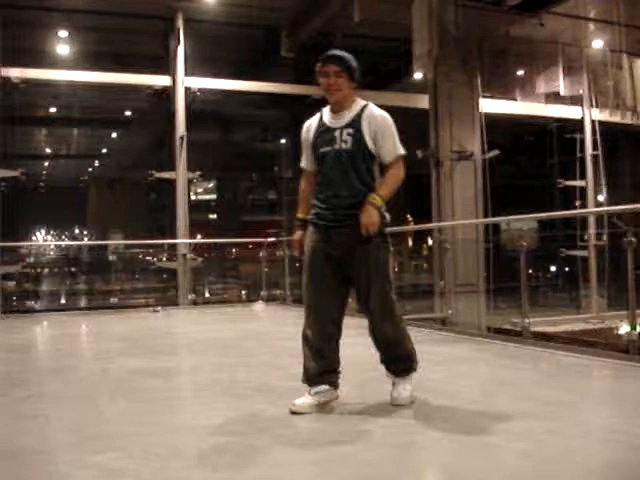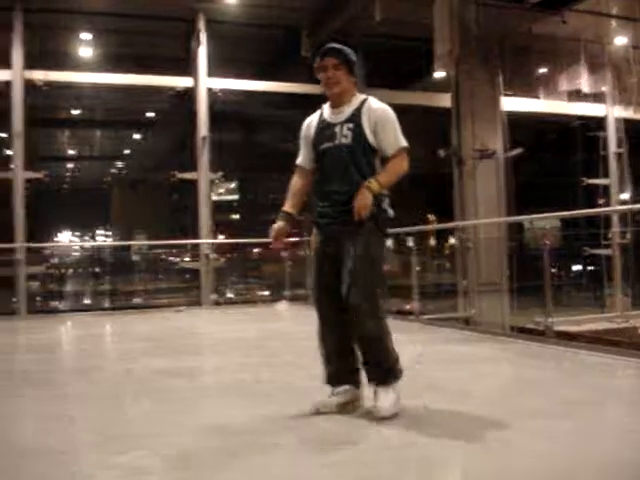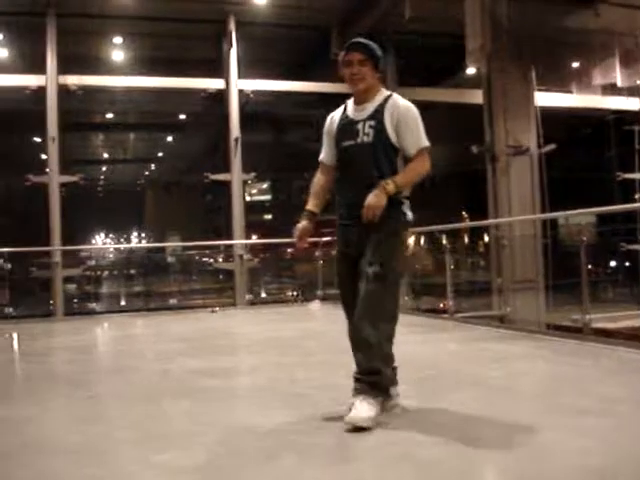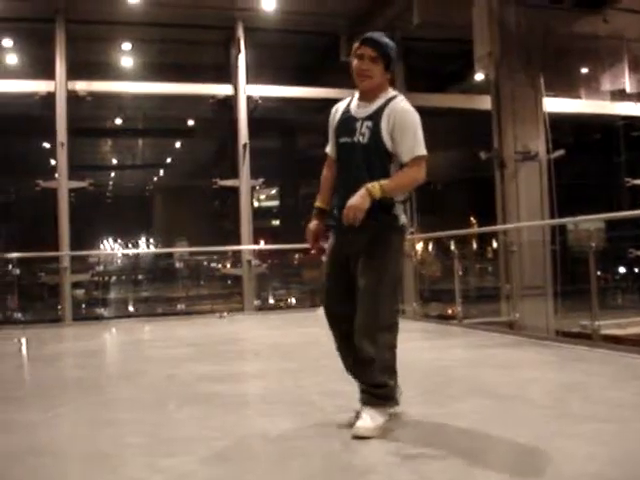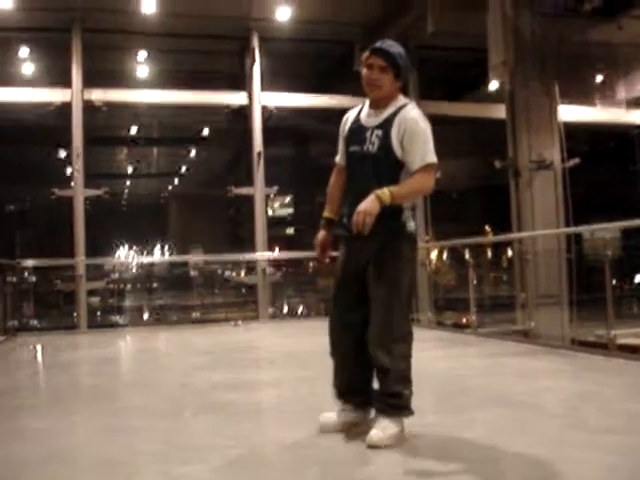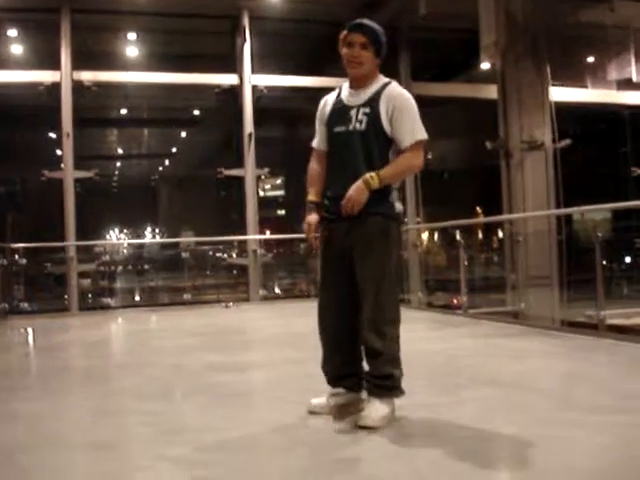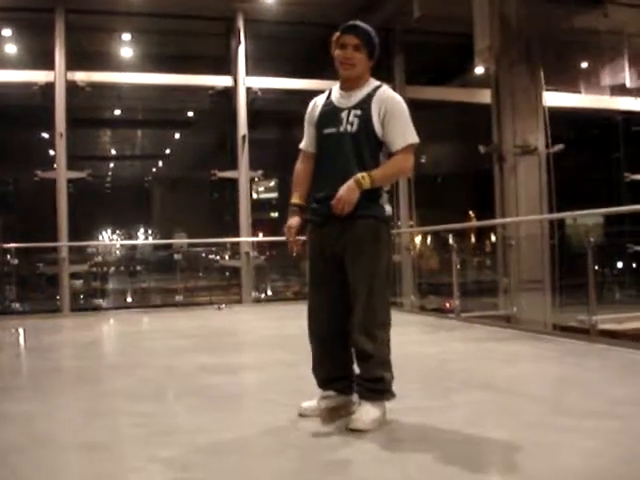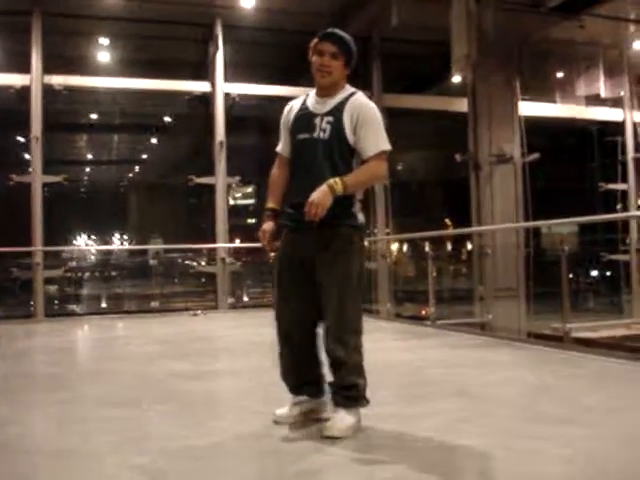
dt=0.3s
person 1, frame 1
left shoulder: (375, 118)
right shoulder: (312, 127)
left elbow: (396, 168)
left wrist: (374, 203)
right wrist: (301, 223)
left hip: (363, 227)
right hip: (322, 229)
left knee: (378, 304)
right knee: (318, 310)
left ankle: (402, 372)
right ankle: (321, 383)
person 1, frame 2
left shoulder: (375, 112)
right shoulder: (312, 124)
left elbow: (400, 161)
right elbow: (303, 174)
left wrist: (370, 188)
right wrist: (286, 216)
left hip: (364, 221)
right hip: (326, 225)
left knee: (361, 299)
right knee: (329, 308)
left ankle: (385, 379)
right ankle: (345, 384)
person 1, frame 3
left shoulder: (399, 109)
right shoulder: (336, 119)
left elbow: (422, 162)
right elbow: (326, 172)
left wrist: (386, 189)
right wrist: (309, 215)
left hip: (386, 221)
right hip: (349, 224)
left knee: (374, 305)
right knee: (356, 308)
left ankle: (371, 392)
right ankle: (384, 385)
person 1, frame 4
left shoulder: (399, 111)
right shoulder: (339, 111)
left elbow: (416, 170)
left wrist: (371, 191)
right wrist: (319, 213)
left hip: (381, 226)
right hip: (343, 226)
left knee: (374, 315)
right knee: (338, 309)
left ankle: (378, 401)
right ankle: (379, 387)
person 1, frame 5
left shoulder: (410, 120)
right shoulder: (350, 120)
left elbow: (425, 180)
left wrist: (380, 197)
right wrist: (327, 222)
left hip: (391, 237)
right hip: (352, 236)
left knee: (388, 327)
right knee: (344, 323)
left ankle: (391, 411)
right ankle: (355, 403)
person 1, frame 6
left shoulder: (394, 97)
right shoulder: (329, 103)
left elbow: (415, 157)
left wrist: (368, 182)
right wrist: (313, 206)
left hip: (377, 217)
right hip: (335, 218)
left knee: (377, 308)
right knee: (333, 307)
left ankle: (382, 392)
right ankle: (346, 386)
person 1, frame 7
left shoulder: (386, 100)
right shoulder: (318, 105)
left elbow: (405, 161)
right elbow: (306, 160)
left wrist: (360, 181)
right wrist: (296, 209)
left hip: (366, 221)
right hip: (322, 221)
left knee: (368, 312)
right knee: (324, 312)
left ankle: (373, 395)
right ankle: (337, 389)
person 1, frame 8
left shoulder: (360, 108)
right shoulder: (294, 109)
left elbow: (378, 167)
left wrist: (333, 186)
right wrist: (271, 213)
left hip: (339, 228)
right hip: (295, 227)
left knee: (341, 319)
right knee: (292, 317)
left ankle: (348, 403)
right ankle: (308, 394)
